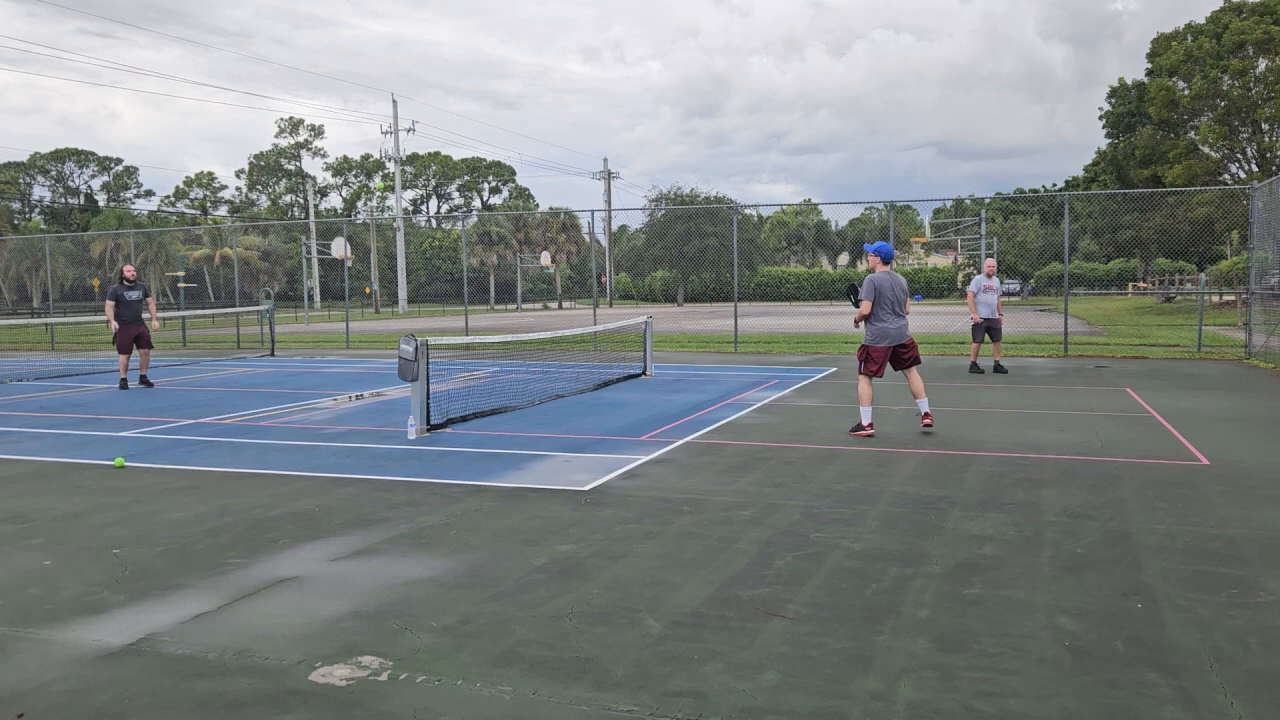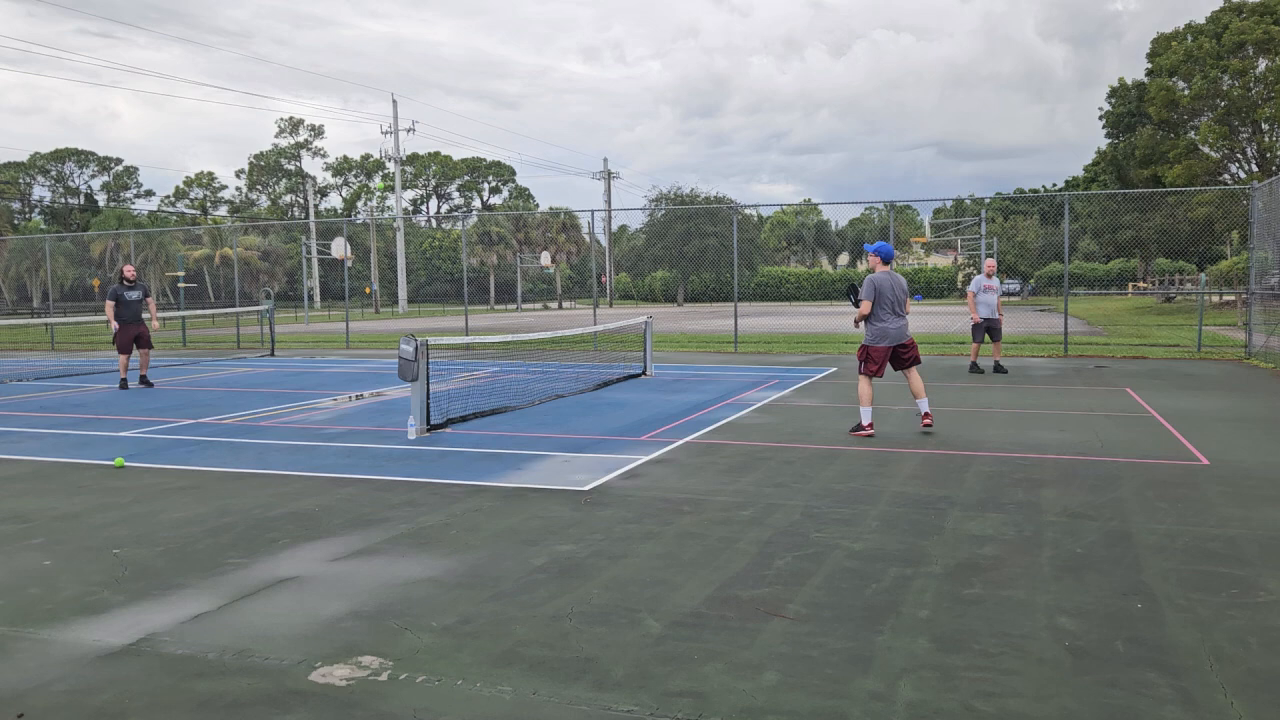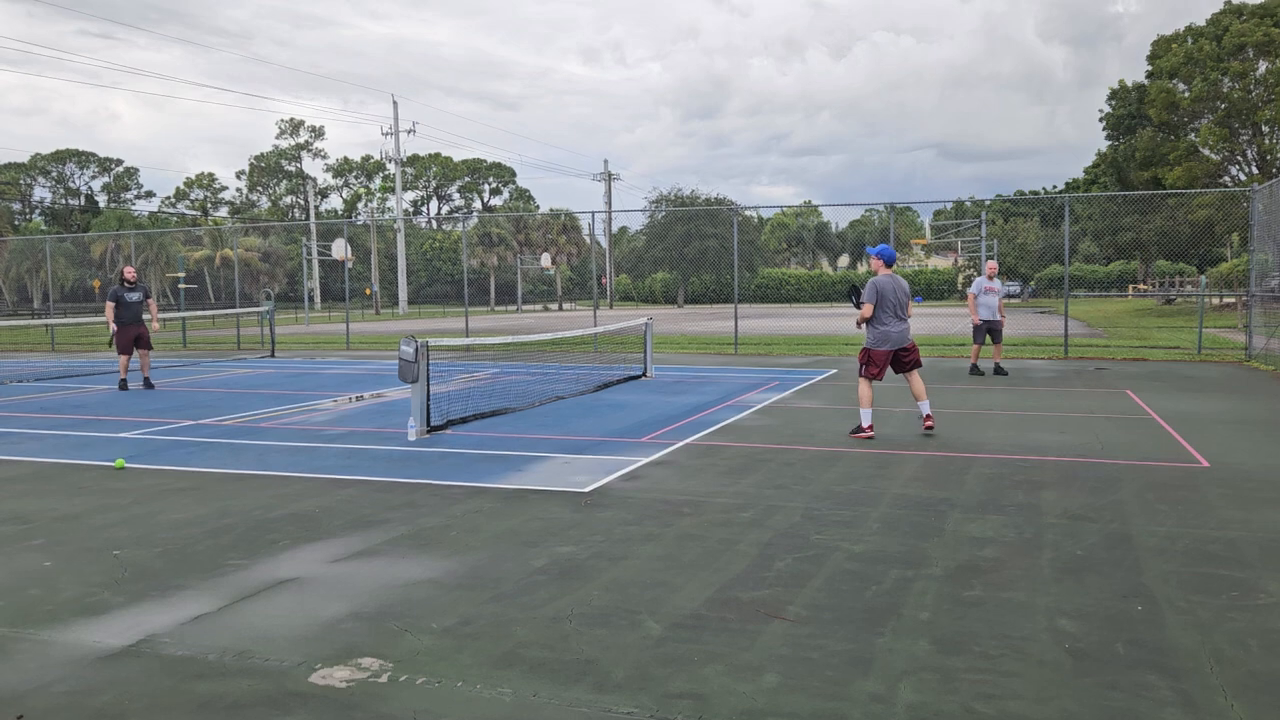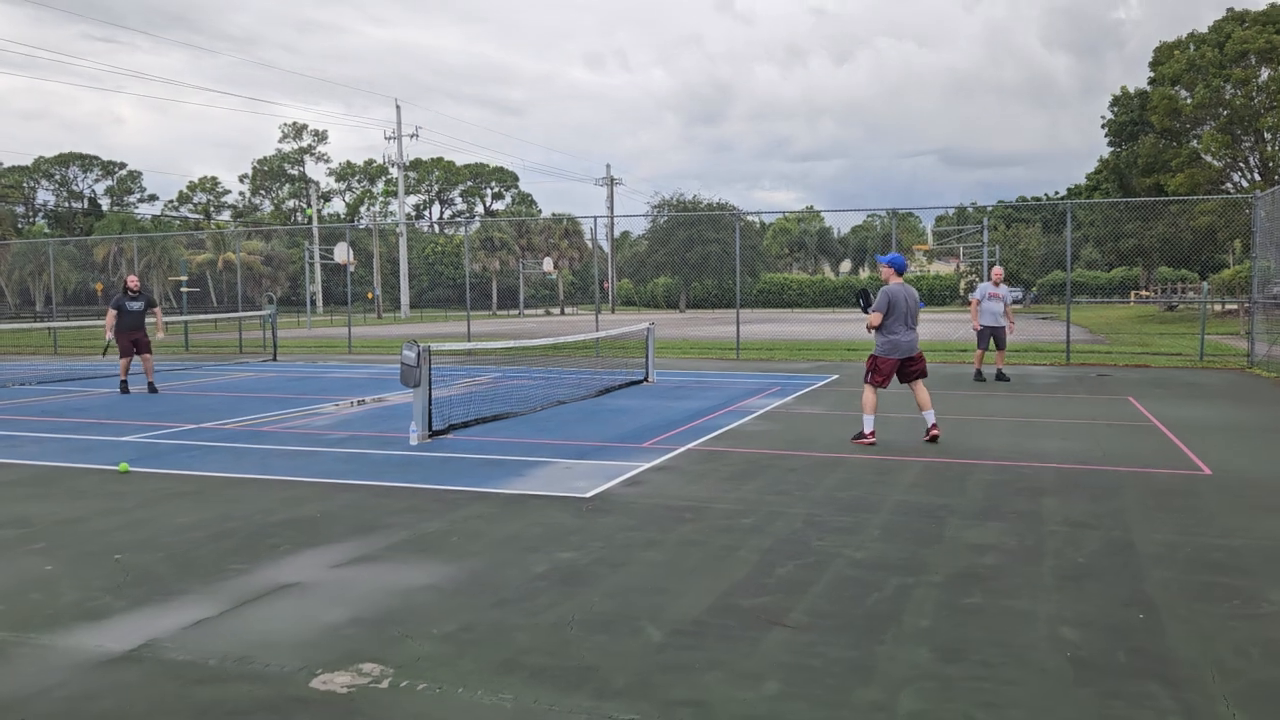
dt=0.1s
person 1, frame 1
left shoulder: (872, 280)
right shoulder: (901, 280)
left elbow: (864, 310)
right elbow: (907, 309)
left wrist: (857, 319)
left hip: (877, 338)
right hip: (901, 335)
left knee: (865, 378)
right knee: (911, 372)
left ankle: (866, 424)
right ankle: (926, 413)
person 1, frame 2
left shoulder: (872, 280)
right shoulder: (901, 280)
left elbow: (865, 310)
right elbow: (907, 309)
left wrist: (857, 319)
left hip: (877, 338)
right hip: (901, 335)
left knee: (865, 378)
right knee: (911, 372)
left ankle: (866, 424)
right ankle: (926, 413)
person 1, frame 3
left shoulder: (875, 283)
right shoulder: (902, 283)
left elbow: (866, 313)
left wrist: (859, 320)
left hip: (879, 342)
right hip: (902, 339)
left knee: (865, 380)
right knee: (913, 375)
left ankle: (866, 426)
right ankle: (927, 416)
person 1, frame 4
left shoulder: (887, 291)
right shoulder: (913, 292)
left elbow: (875, 322)
left wrist: (868, 324)
left hip: (887, 349)
right hip: (910, 347)
left knee: (870, 387)
right knee: (917, 385)
left ankle: (868, 432)
right ankle: (932, 426)
